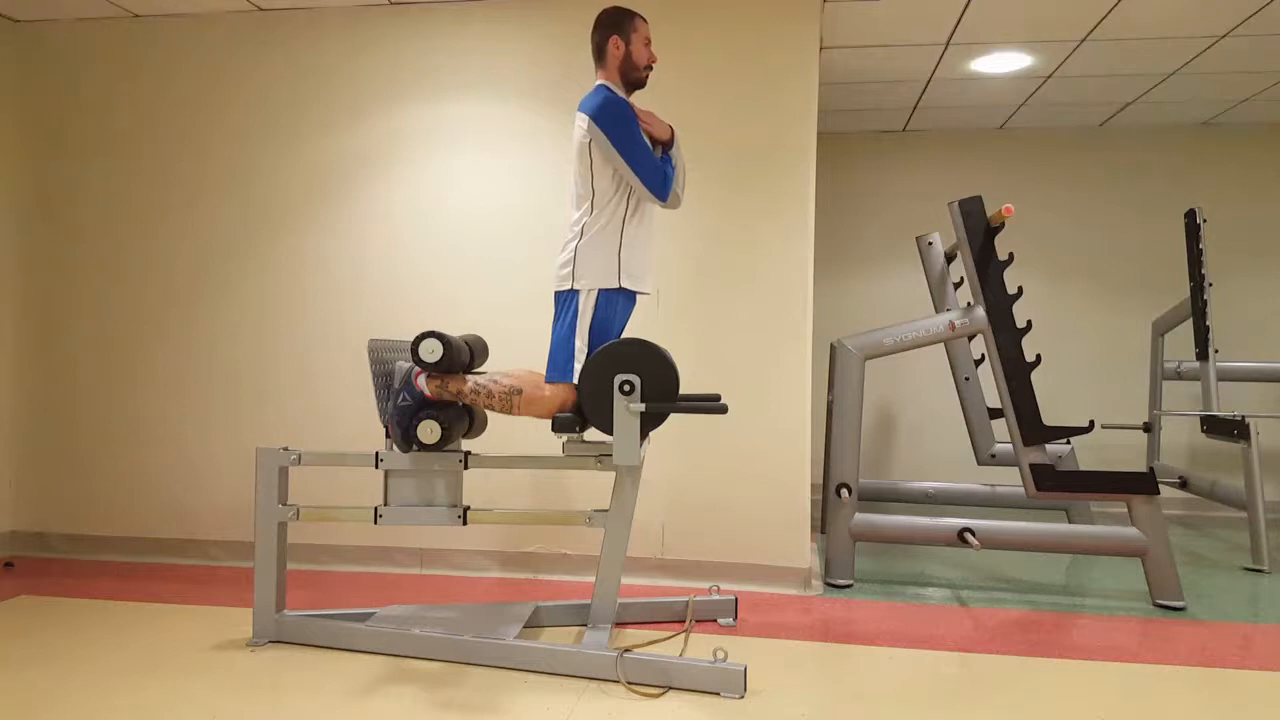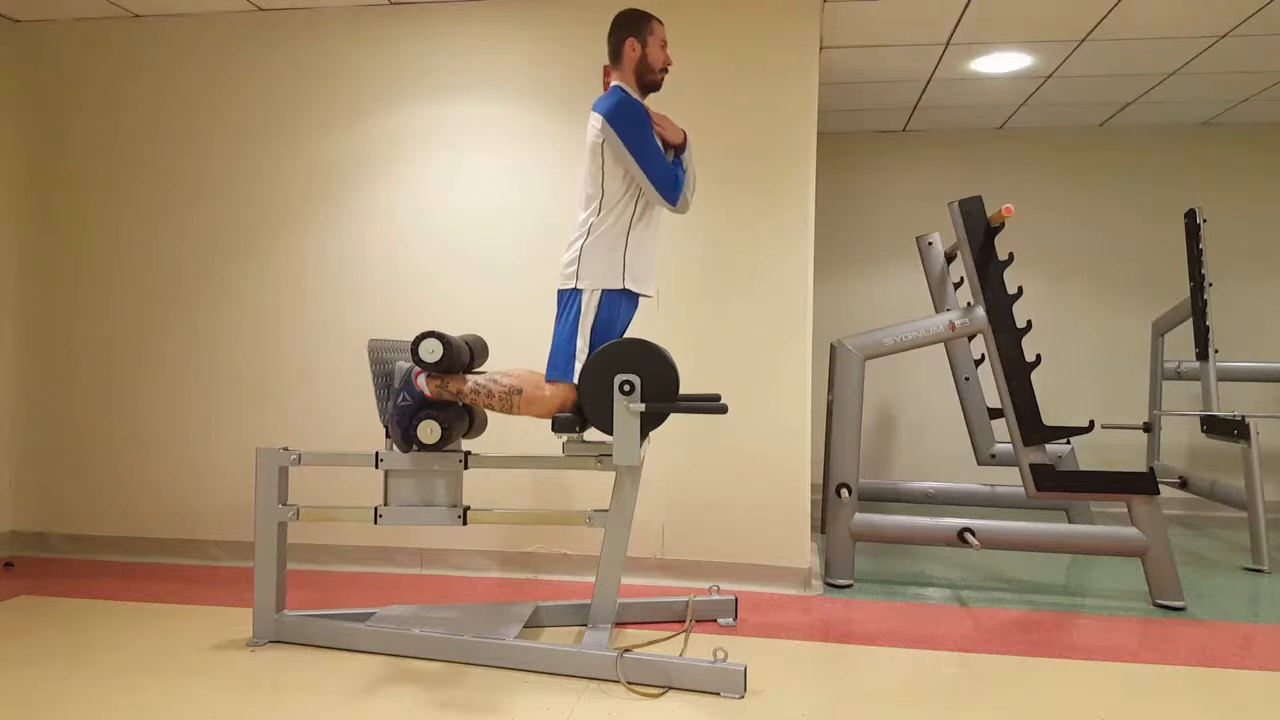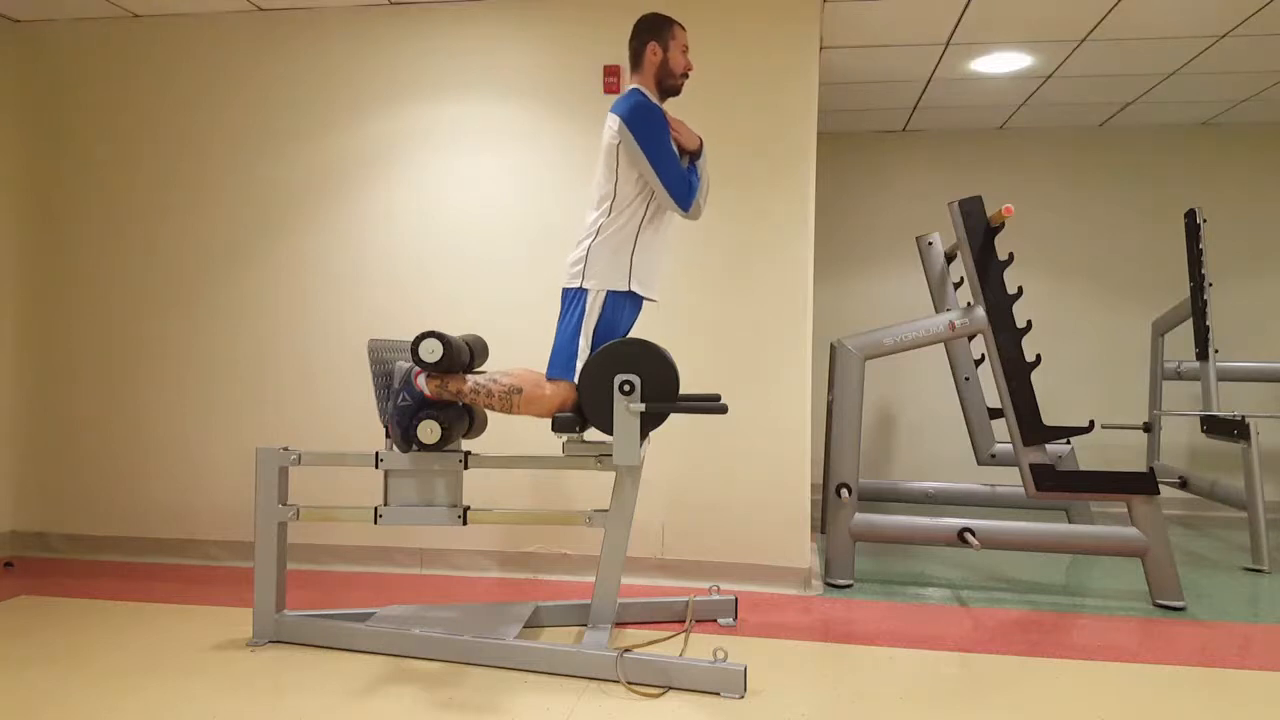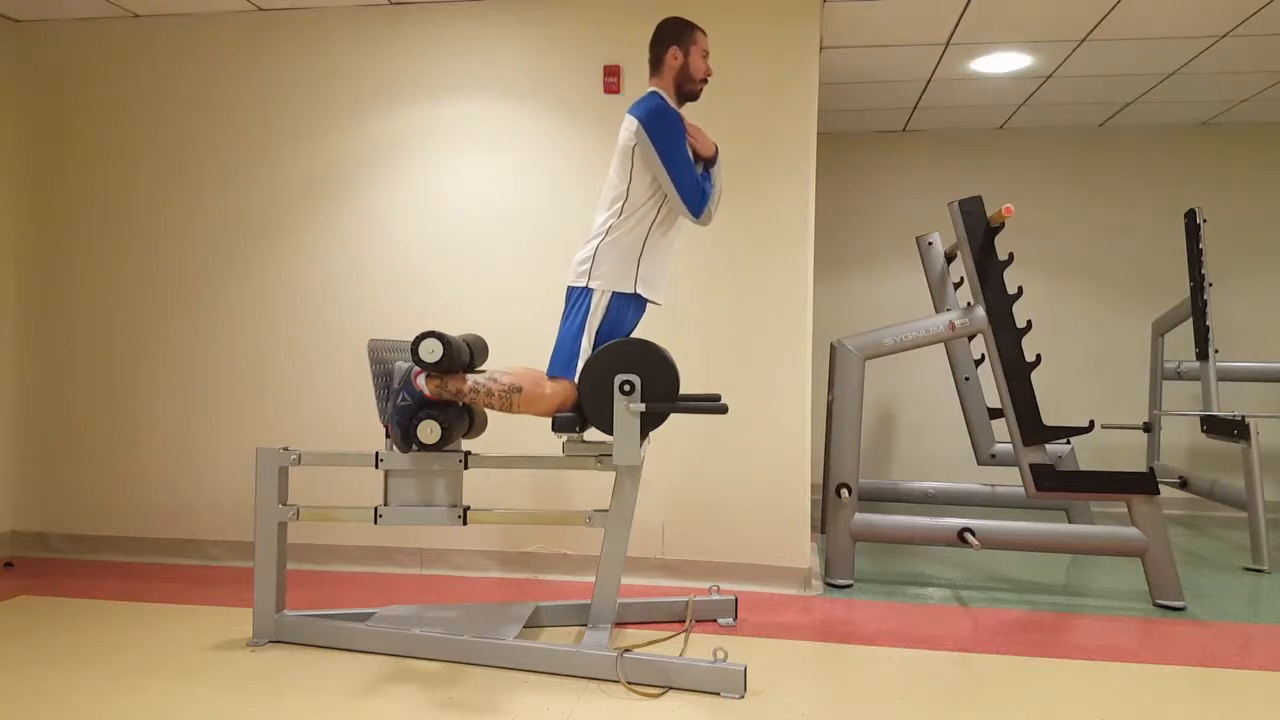
dt=0.3s
person 1, frame 1
left shoulder: (615, 111)
right shoulder: (608, 106)
left elbow: (675, 193)
right elbow: (663, 190)
left wrist: (667, 140)
right wrist: (663, 147)
left hip: (610, 277)
right hip: (596, 278)
left knee: (559, 389)
right knee: (558, 395)
left ankle: (432, 382)
right ankle: (424, 384)
person 1, frame 2
left shoulder: (628, 112)
right shoulder: (623, 108)
left elbow: (681, 199)
right elbow: (672, 195)
left wrist: (678, 144)
right wrist: (674, 153)
left hip: (613, 278)
right hip: (600, 278)
left knee: (559, 387)
right knee: (560, 396)
left ankle: (443, 381)
right ankle: (425, 384)
person 1, frame 3
left shoulder: (647, 116)
right shoulder: (640, 110)
left elbow: (695, 205)
right elbow: (685, 201)
left wrist: (694, 150)
right wrist: (690, 156)
left hip: (618, 280)
right hip: (604, 279)
left knee: (559, 387)
right knee: (559, 395)
left ankle: (434, 381)
right ankle: (423, 383)
person 1, frame 4
left shoulder: (662, 120)
right shoulder: (658, 114)
left elbow: (705, 210)
right elbow: (696, 206)
left wrist: (708, 156)
right wrist: (703, 165)
left hip: (623, 282)
right hip: (609, 280)
left knee: (561, 386)
right knee: (560, 394)
left ankle: (437, 380)
right ankle: (424, 383)
